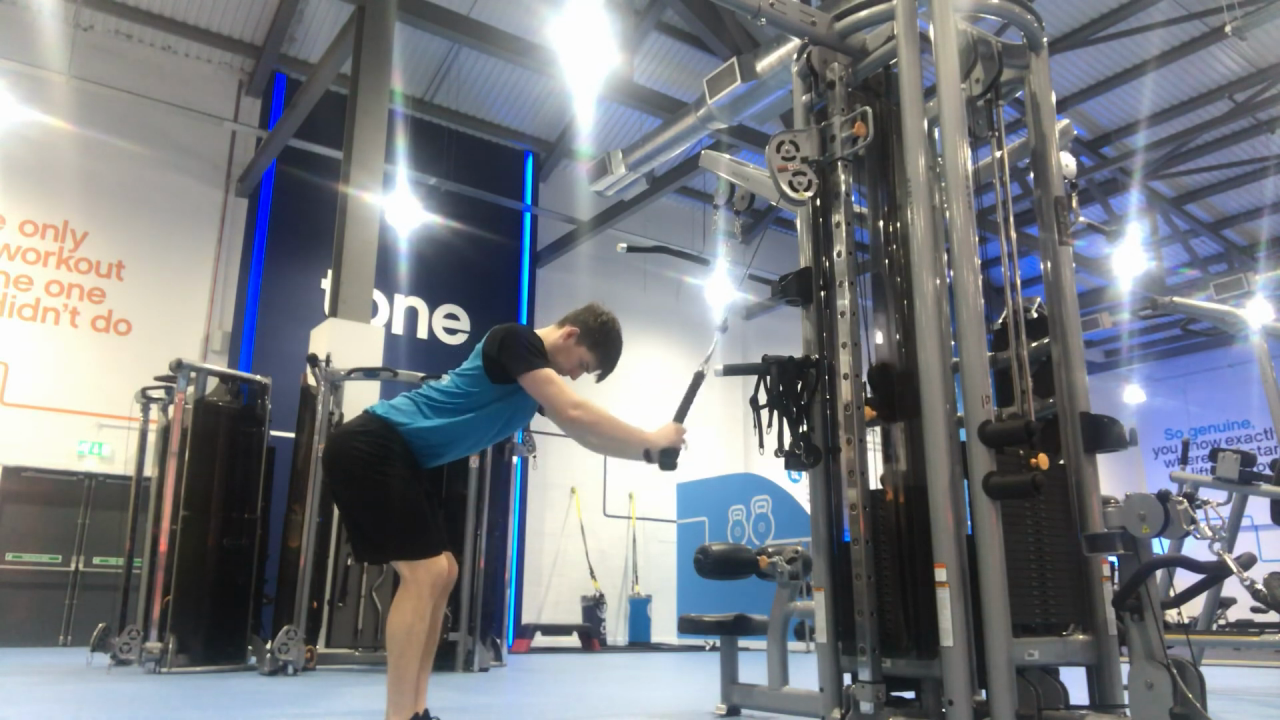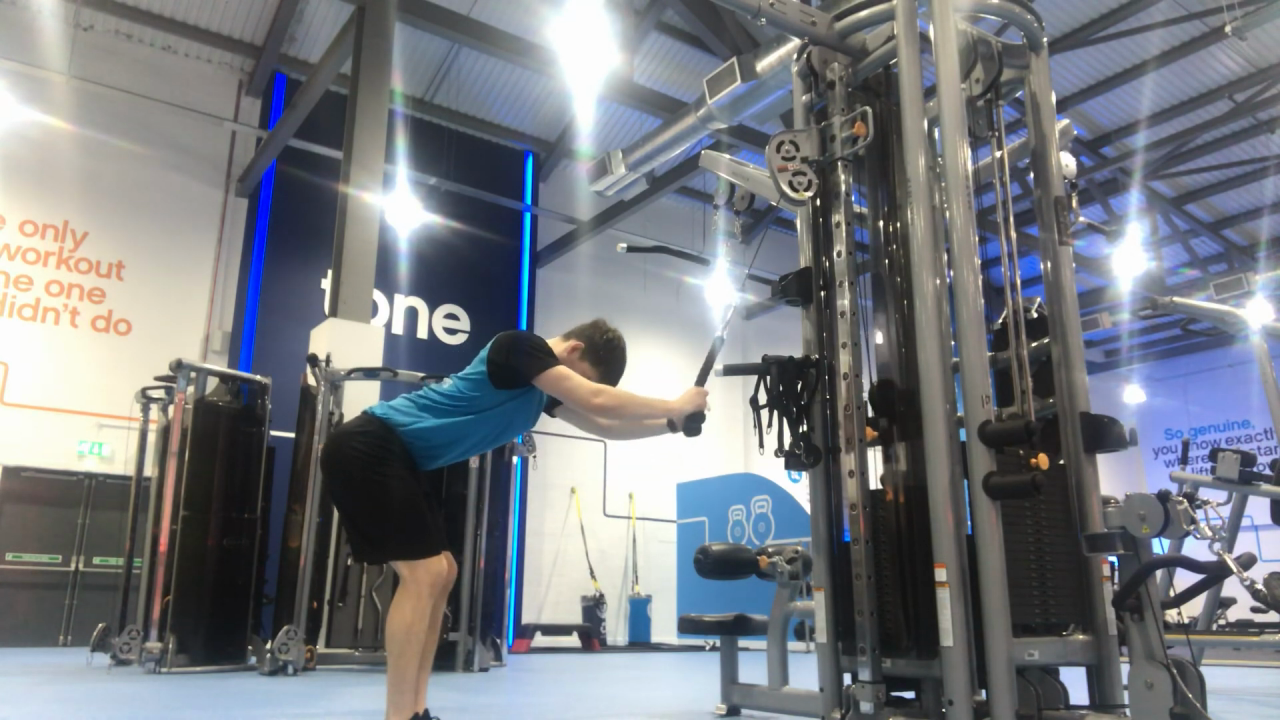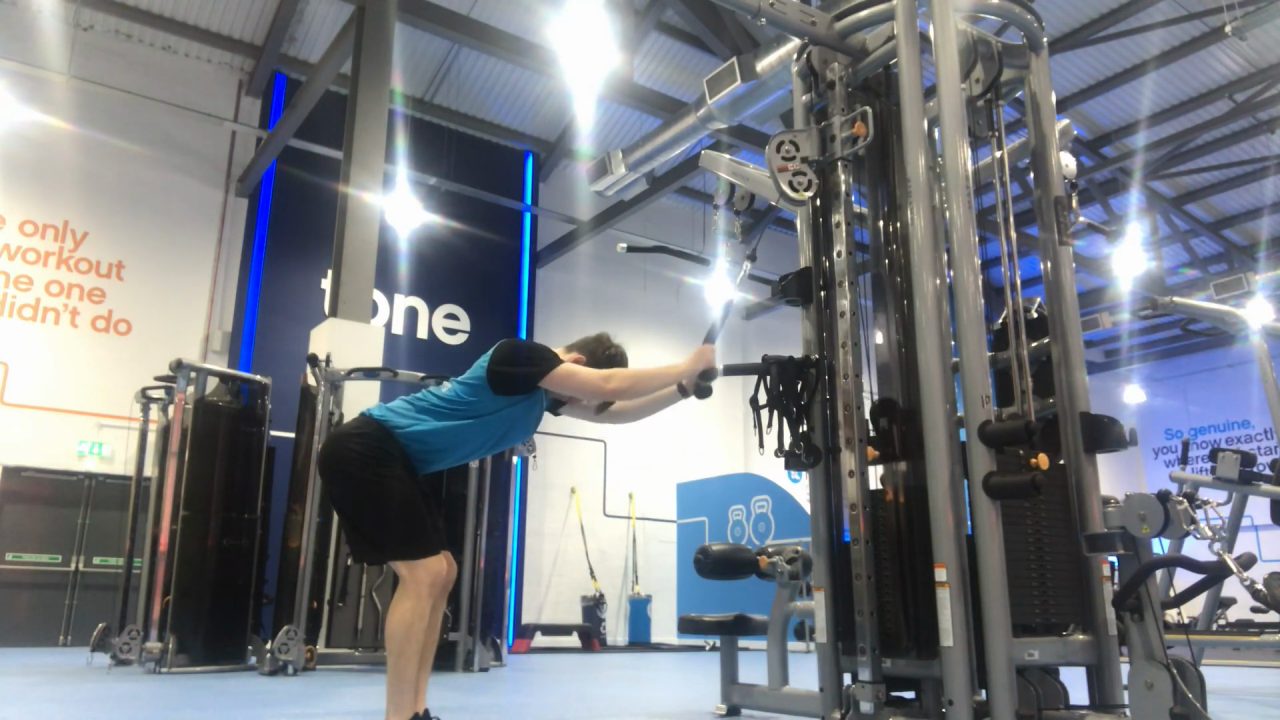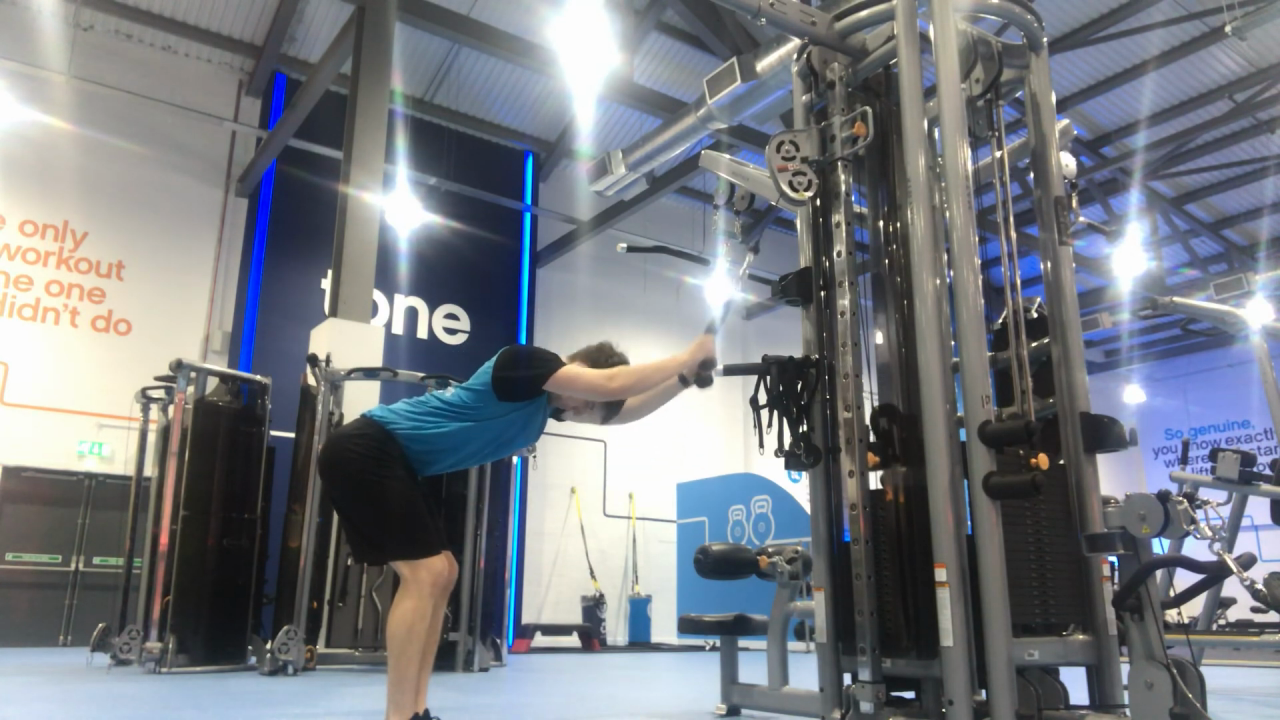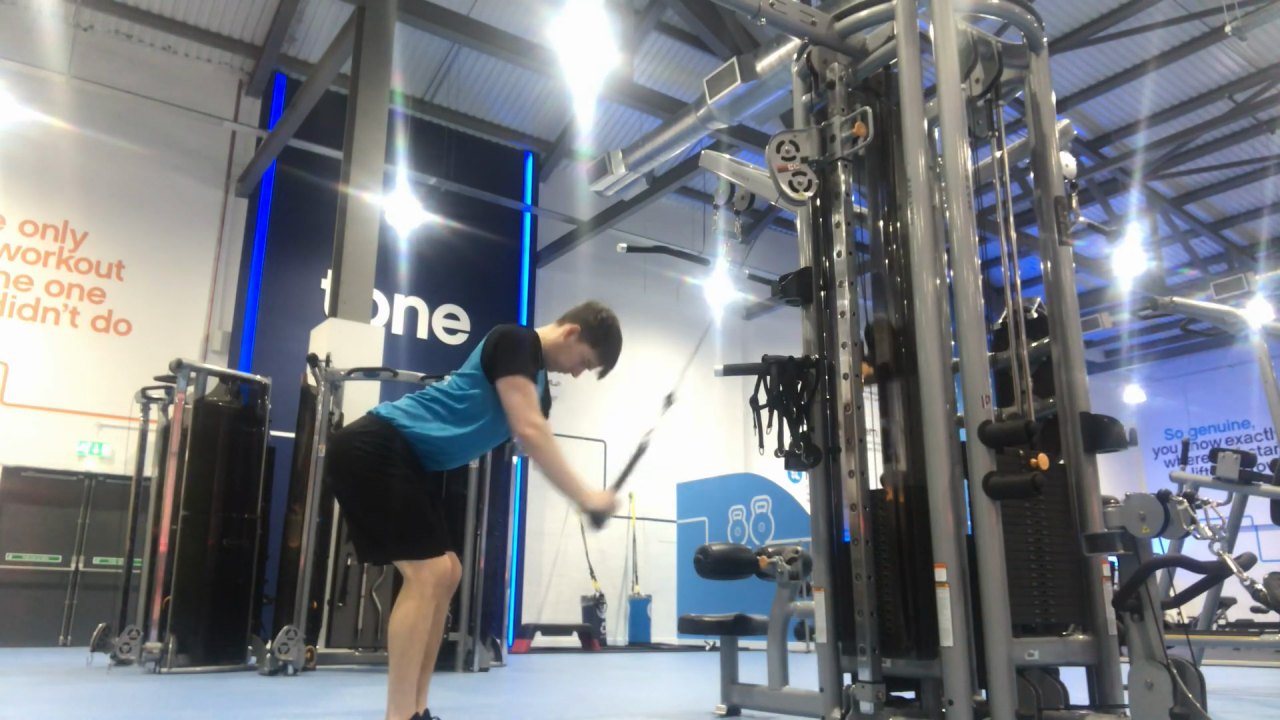
dt=0.5s
person 1, frame 1
left shoulder: (537, 374)
right shoulder: (515, 340)
left elbow: (584, 434)
right elbow: (575, 414)
left wrist: (647, 449)
right wrist: (650, 442)
left hip: (397, 456)
right hip: (371, 448)
left knee: (440, 573)
right knee: (424, 573)
person 1, frame 2
left shoulder: (542, 385)
right shoulder: (520, 347)
left elbow: (604, 423)
right elbow: (598, 401)
left wrist: (673, 421)
right wrist: (675, 406)
left hip: (392, 457)
right hip: (368, 449)
left knee: (440, 572)
right knee: (423, 573)
person 1, frame 3
left shoulder: (544, 389)
right shoulder: (520, 355)
left elbow: (617, 410)
right elbow: (610, 384)
left wrist: (684, 387)
right wrist: (687, 366)
left hip: (388, 457)
right hip: (365, 450)
left knee: (439, 573)
right knee: (423, 573)
person 1, frame 4
left shoulder: (548, 395)
right shoulder: (524, 361)
left elbow: (621, 409)
right elbow: (611, 385)
left wrist: (684, 377)
right wrist: (688, 359)
left hip: (387, 458)
right hip: (365, 451)
left knee: (441, 573)
right knee: (424, 574)
person 1, frame 5
left shoulder: (533, 380)
right shoulder: (515, 342)
left elbow: (538, 441)
right elbow: (529, 431)
left wrist: (581, 495)
right wrist: (581, 494)
left hip: (404, 459)
right hip: (373, 449)
left knee: (445, 573)
right knee: (430, 573)
